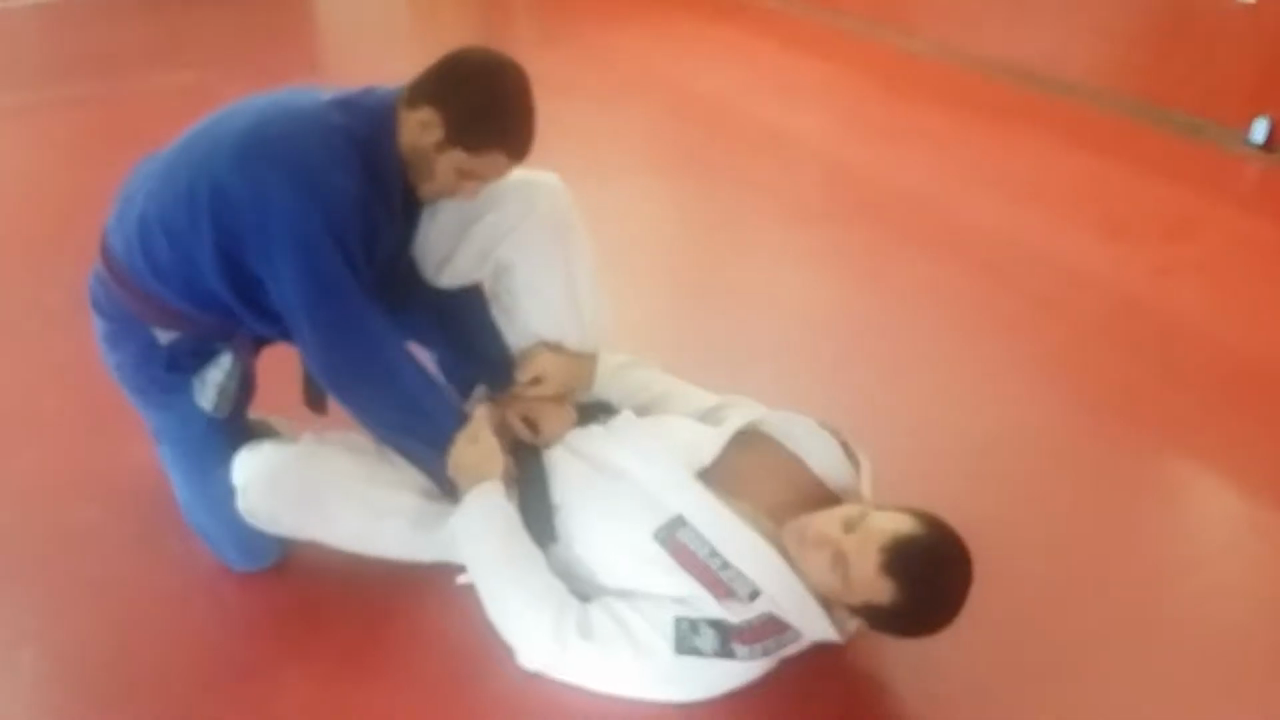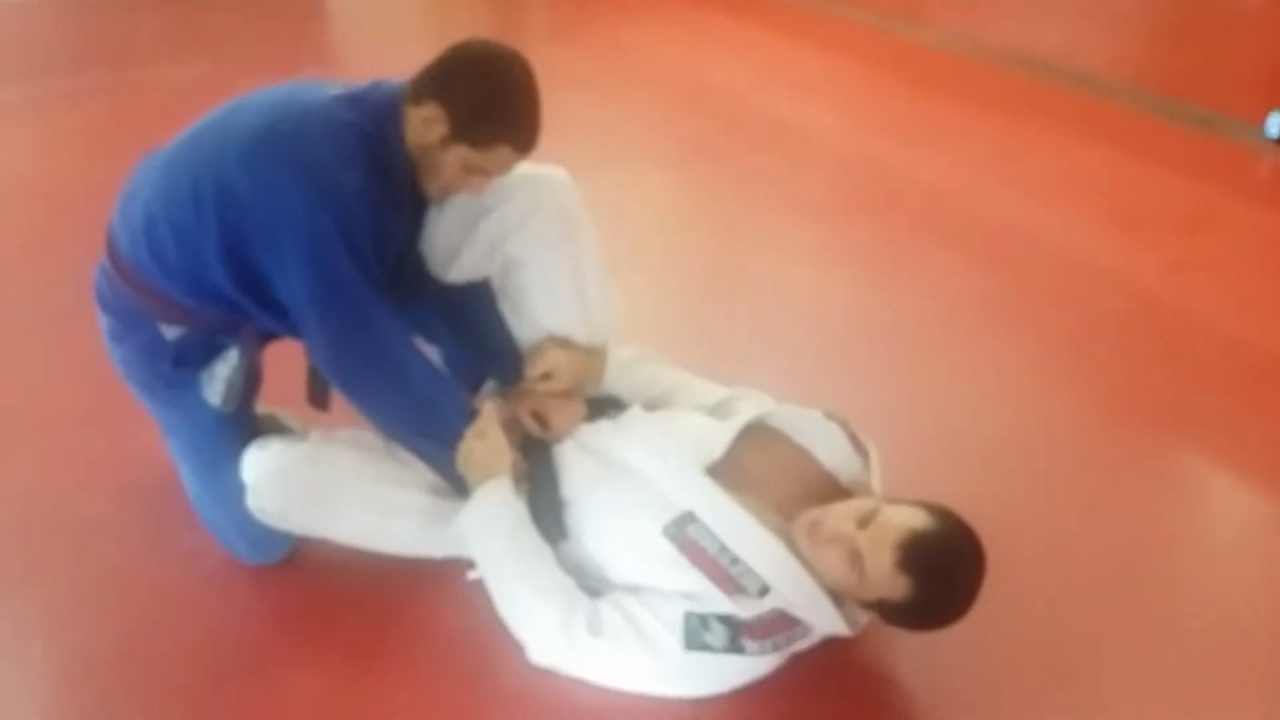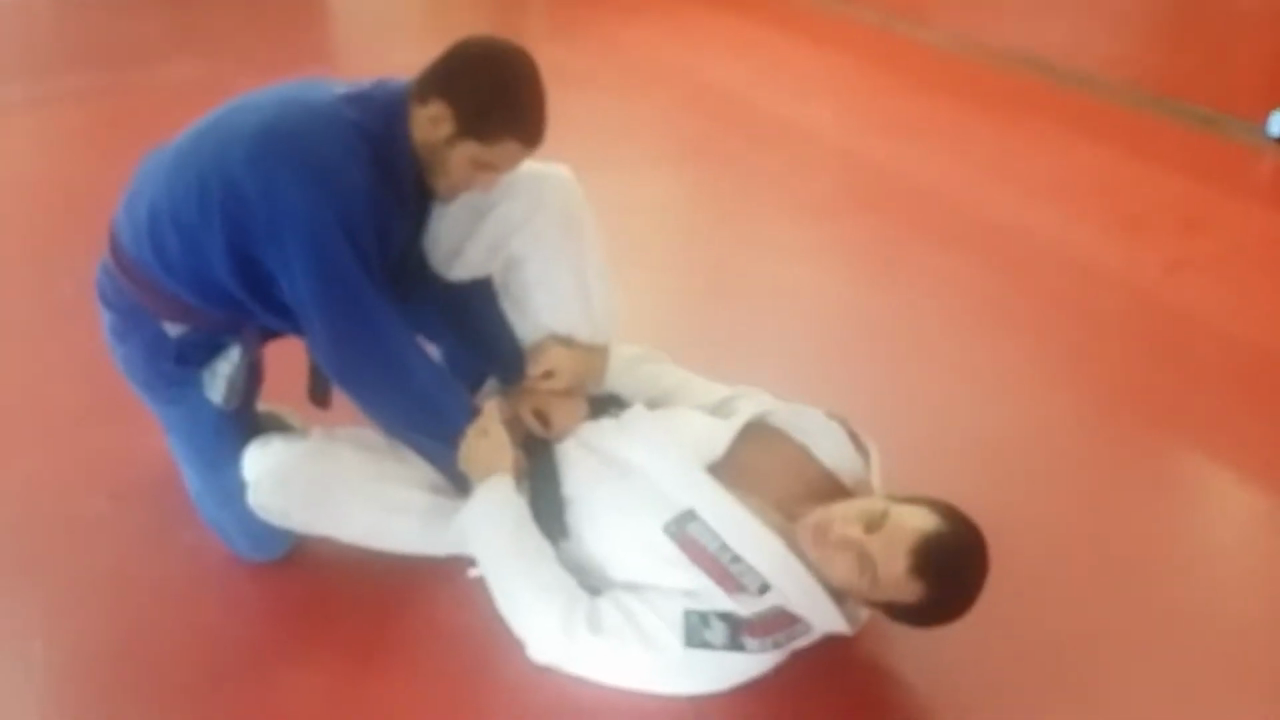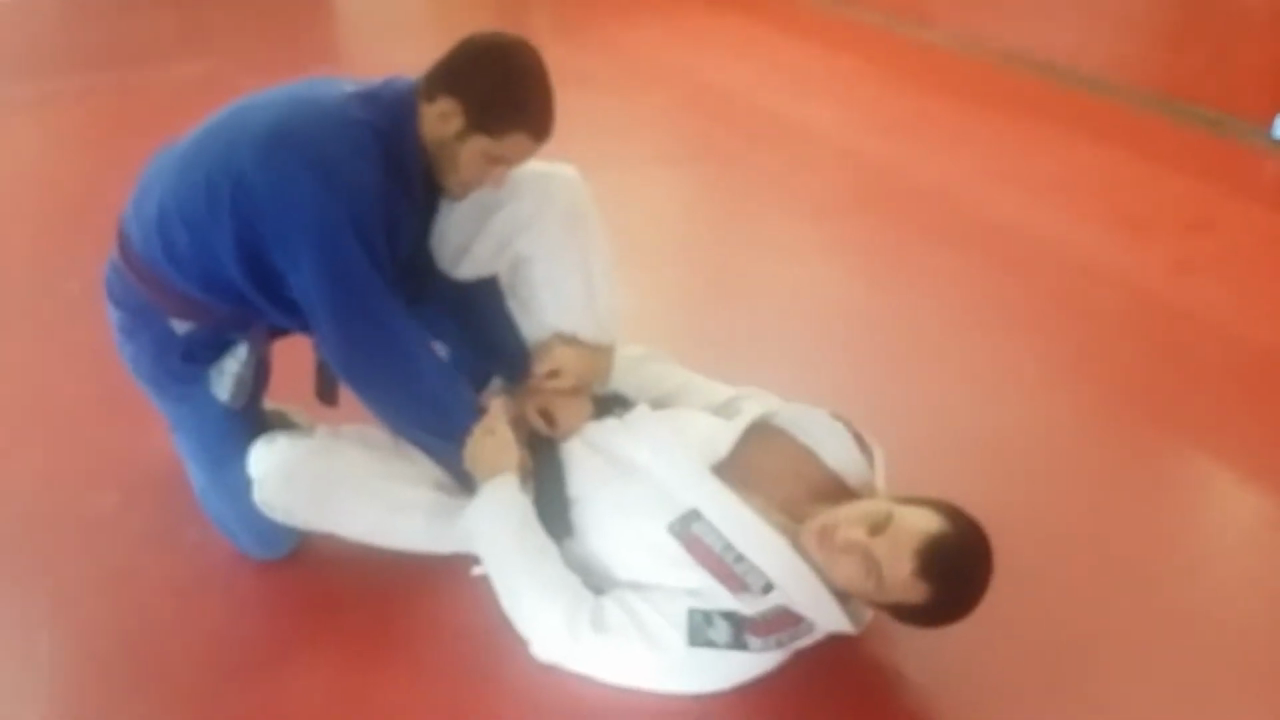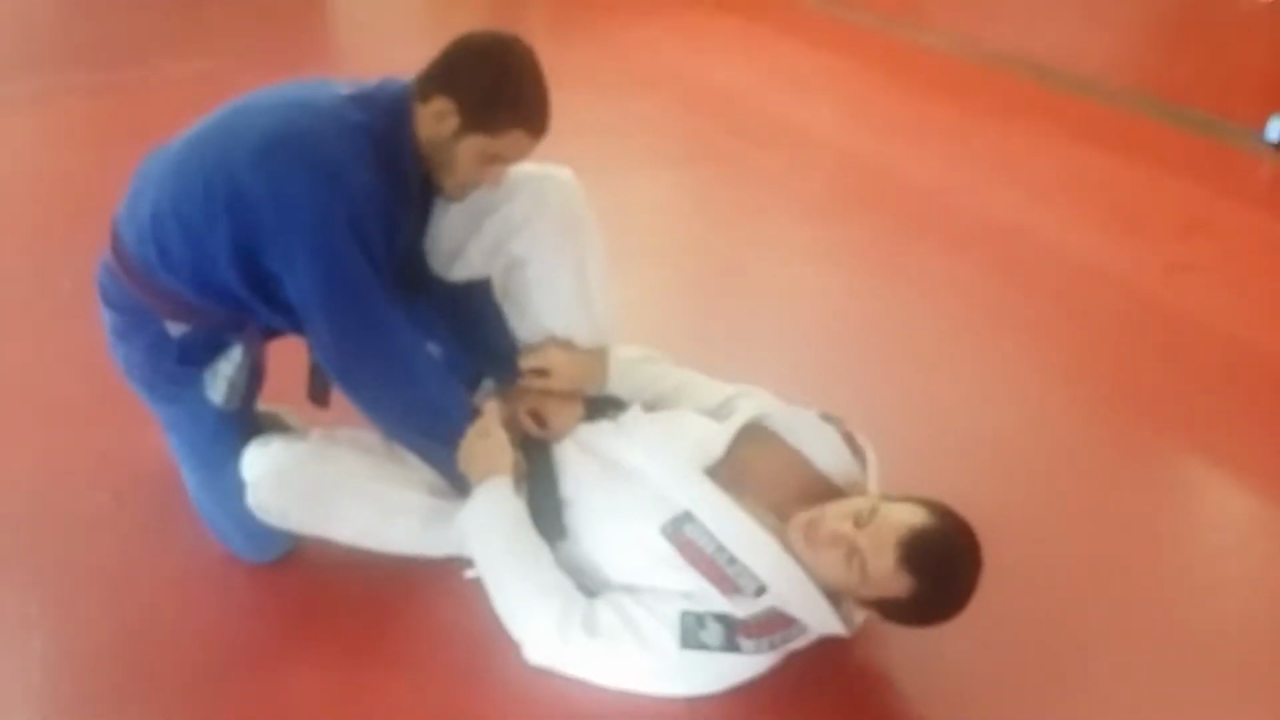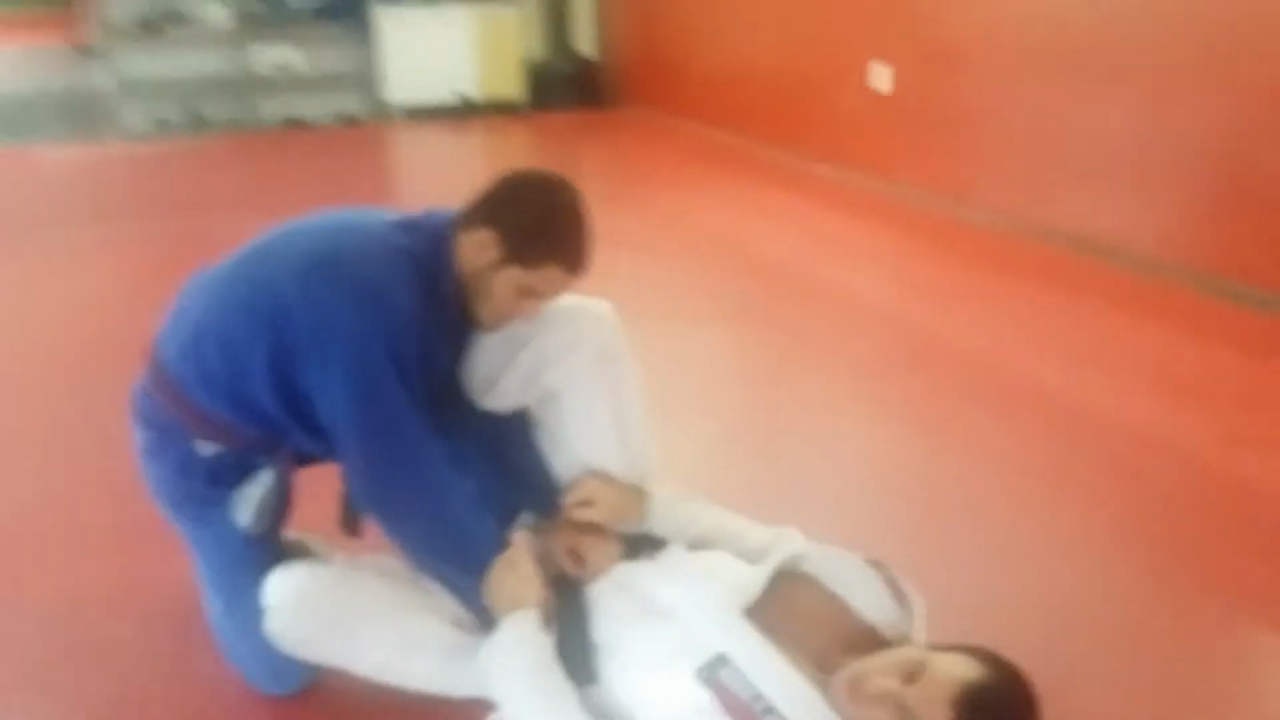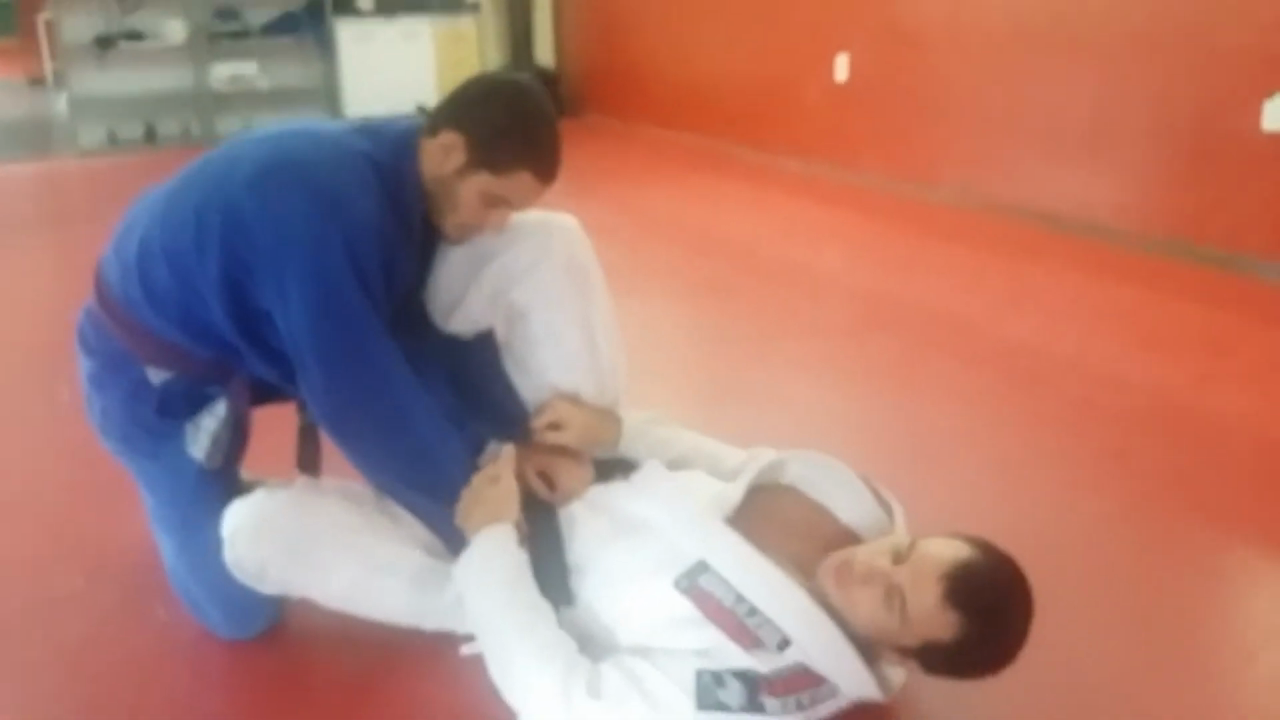
dt=0.7s
person 1, frame 1
left shoulder: (725, 645)
right shoulder: (824, 460)
left elbow: (555, 640)
right elbow: (704, 412)
left wrist: (483, 497)
right wrist: (580, 372)
left hip: (516, 510)
right hip: (557, 405)
left knee: (266, 479)
left ankle: (243, 439)
person 1, frame 2
left shoulder: (734, 641)
right shoulder: (835, 450)
left elbow: (563, 633)
right elbow: (717, 404)
left wrist: (491, 493)
left hip: (526, 511)
right hip: (576, 412)
left knee: (274, 476)
left ankle: (251, 432)
person 1, frame 3
left shoulder: (736, 636)
right shoulder: (836, 452)
left elbow: (562, 631)
right elbow: (706, 399)
left wrist: (491, 491)
left hip: (522, 505)
right hip: (567, 397)
left knee: (274, 474)
left ankle: (262, 430)
person 1, frame 4
left shoulder: (739, 636)
right shoulder: (841, 451)
left elbow: (566, 630)
right elbow: (719, 402)
left wrist: (496, 488)
left hip: (526, 505)
right hip: (570, 400)
left knee: (279, 469)
person 1, frame 5
left shoulder: (735, 637)
right shoulder: (834, 451)
left elbow: (559, 634)
right elbow: (727, 404)
left wrist: (489, 490)
right wrist: (597, 369)
left hip: (523, 507)
right hip: (571, 397)
left knee: (270, 473)
left ankle: (257, 429)
person 1, frame 6
right shoulder: (877, 600)
right elbow: (759, 547)
left wrist: (517, 625)
right wrist: (643, 505)
left hip: (551, 646)
right hip: (618, 552)
left knee: (293, 597)
person 1, frame 7
right shoulder: (854, 504)
left wrist: (490, 542)
right wrist: (613, 429)
left hip: (522, 568)
right hip: (583, 476)
left knee: (254, 529)
person 2, frame 1
left shoulder: (380, 137)
right shoulder: (305, 176)
left elbow: (423, 279)
right elbow: (352, 351)
left wrist: (503, 383)
left hip: (242, 284)
right hip: (162, 318)
right knee: (252, 543)
right ankle: (186, 428)
person 2, frame 2
left shoulder: (385, 128)
right shoulder: (313, 173)
left elbow: (428, 276)
right elbow: (361, 347)
left wrist: (512, 377)
left hip: (244, 279)
right hip: (167, 314)
right knee: (263, 537)
right ankle: (205, 427)
person 2, frame 3
left shoulder: (389, 127)
right shoulder: (320, 172)
left elbow: (425, 274)
right elbow: (364, 346)
left wrist: (513, 372)
left hip: (247, 272)
right hip: (169, 312)
right knee: (262, 535)
right ankle: (204, 422)
person 2, frame 4
left shoulder: (394, 125)
right shoulder: (328, 171)
left elbow: (431, 276)
right elbow: (373, 346)
left wrist: (520, 366)
left hip: (256, 273)
right hip: (178, 310)
right knee: (269, 532)
right ankle: (214, 423)
person 2, frame 5
left shoulder: (390, 127)
right shoulder: (323, 174)
left elbow: (428, 274)
right elbow: (368, 350)
left wrist: (512, 369)
left hip: (249, 272)
right hip: (172, 311)
right knee: (260, 533)
right ankle: (204, 424)
person 2, frame 6
left shoulder: (431, 261)
right shoulder: (365, 296)
left elbow: (469, 408)
right elbow: (400, 476)
left wrist: (547, 513)
left hip: (290, 401)
right hip: (205, 435)
right knee: (280, 666)
right ankle: (231, 553)
person 2, frame 7
left shoulder: (397, 174)
right shoulder: (325, 204)
left elbow: (435, 333)
right elbow: (360, 395)
left wrist: (518, 439)
left hip: (244, 330)
right hip: (153, 364)
right knee: (240, 610)
right ankle: (185, 489)
